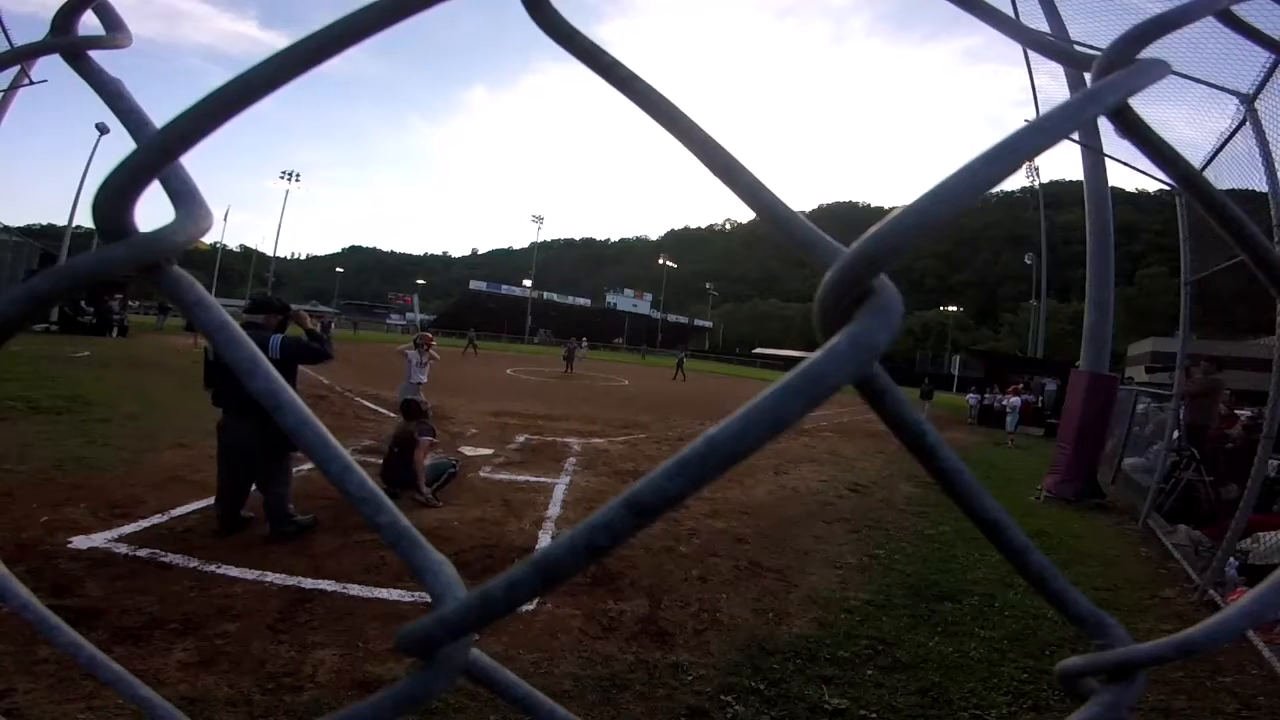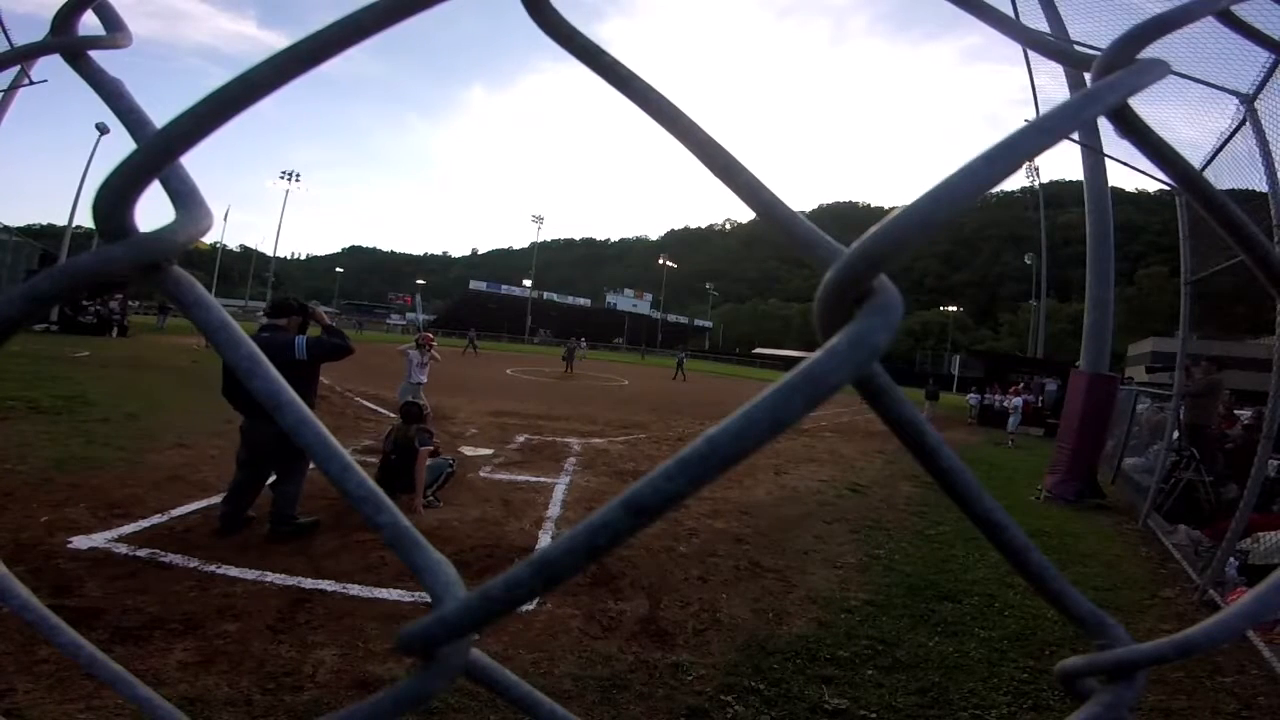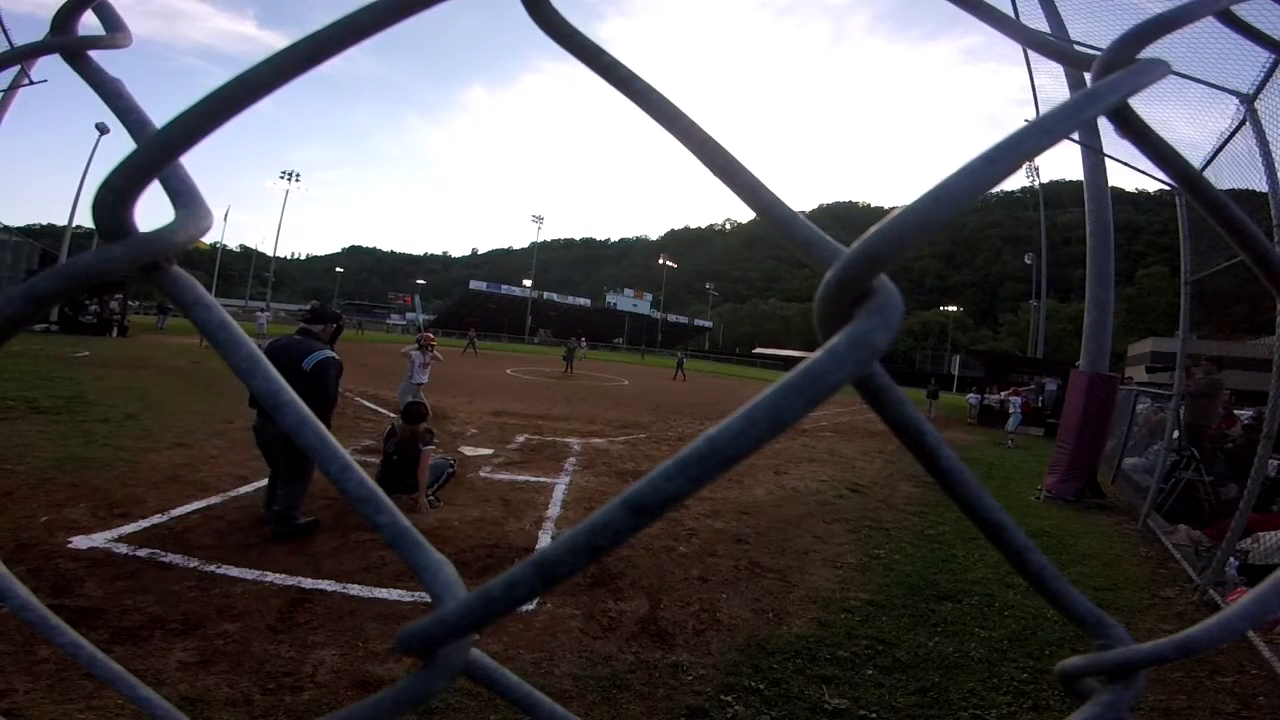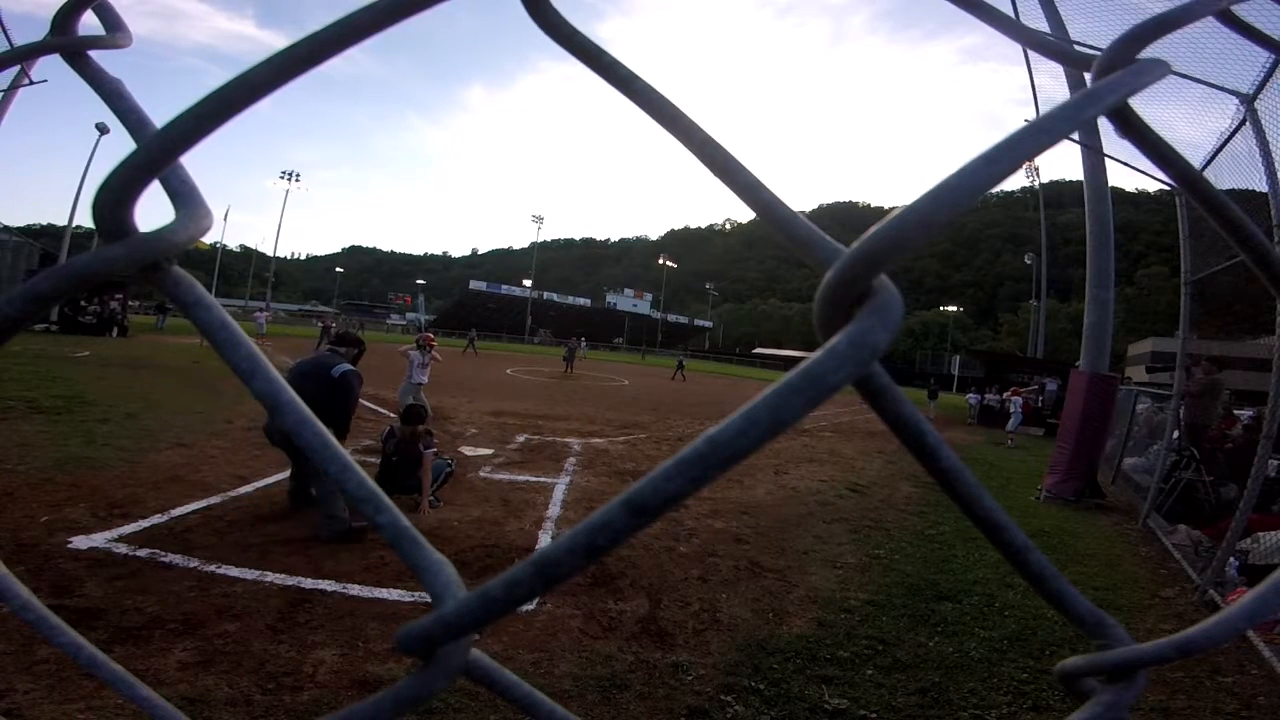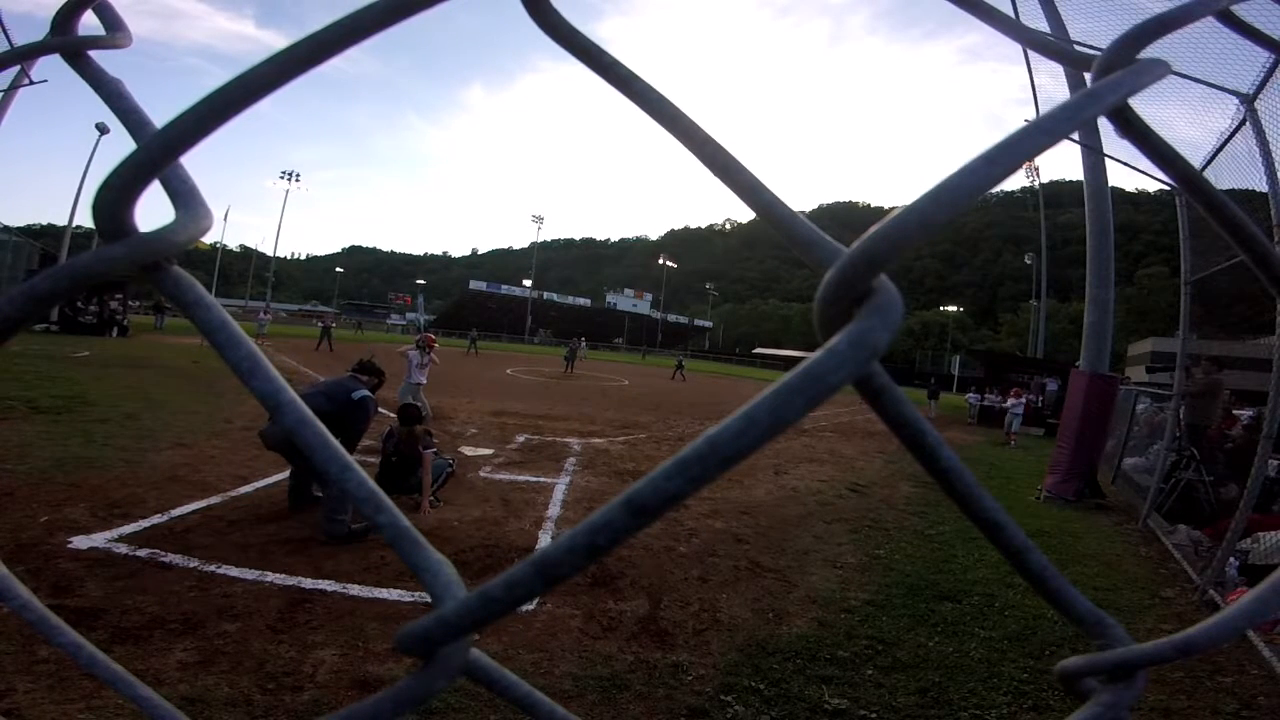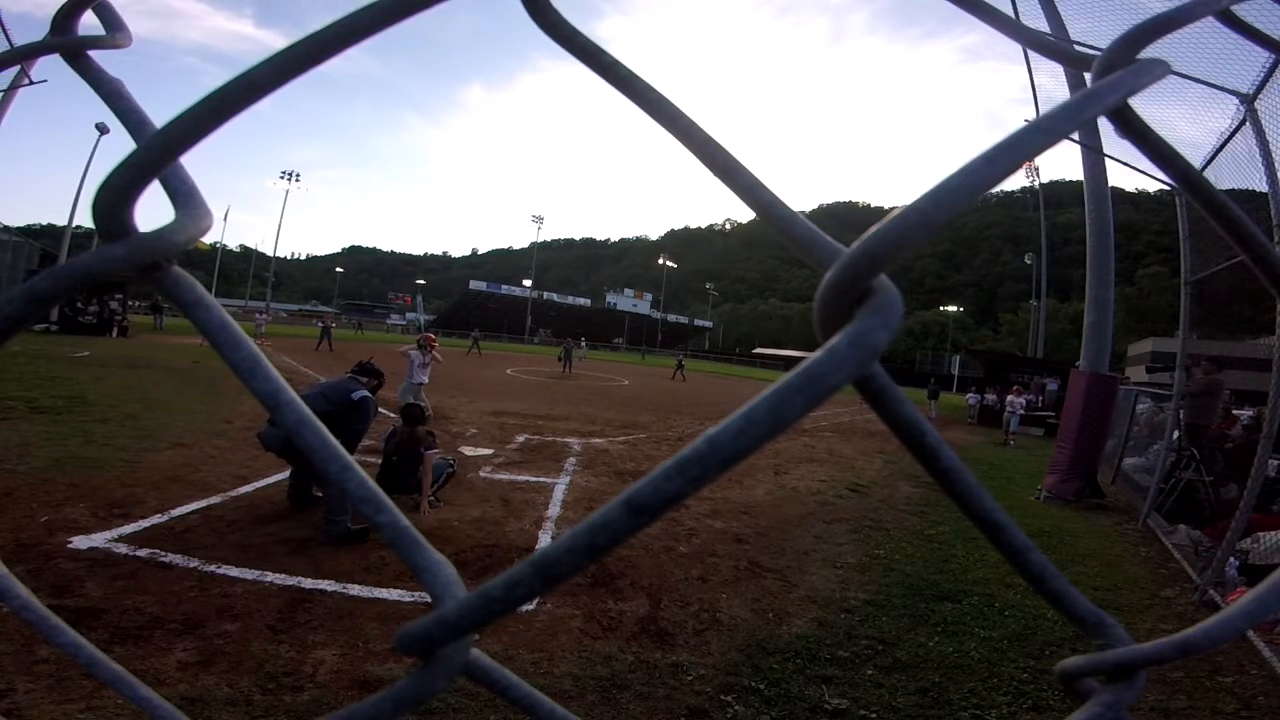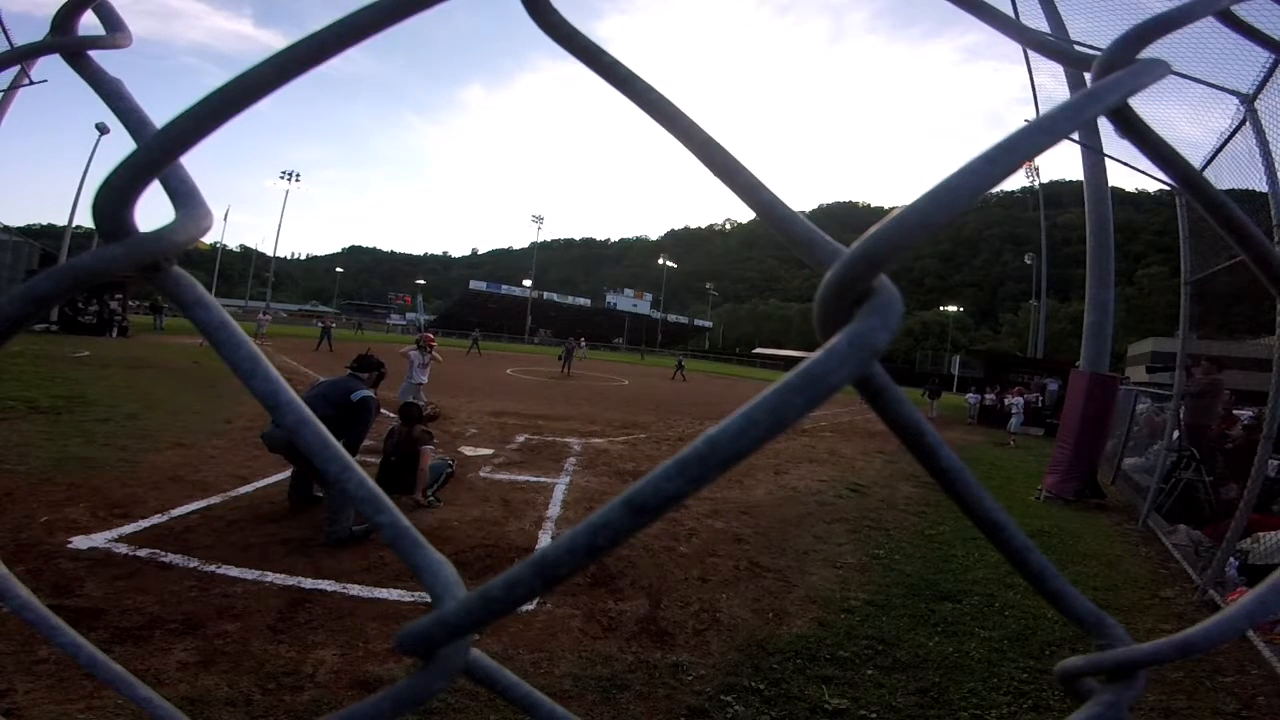
dt=0.7s
person 1, frame 1
right shoulder: (279, 344)
left elbow: (210, 382)
right elbow: (323, 353)
right wrist: (308, 327)
left hip: (232, 422)
right hip: (268, 426)
left knee: (232, 475)
right knee: (275, 478)
left ankle: (228, 518)
right ankle: (283, 523)
person 1, frame 2
right shoulder: (301, 345)
left elbow: (229, 389)
right elbow: (344, 347)
right wrist: (327, 324)
left hip: (253, 425)
left knee: (247, 474)
right knee: (290, 476)
left ankle: (230, 518)
right ankle: (283, 523)
person 1, frame 3
left shoulder: (273, 345)
right shoulder: (324, 358)
right elbow: (325, 401)
left hip: (265, 423)
left knee: (278, 470)
right knee: (296, 476)
left ankle: (273, 509)
right ankle: (285, 522)
person 1, frame 4
left shoulder: (304, 363)
right shoulder: (347, 373)
right elbow: (345, 411)
right wrist: (339, 436)
left hip: (276, 423)
left knee: (303, 459)
right knee: (327, 474)
left ankle: (300, 496)
right ankle: (337, 525)
person 1, frame 5
left shoulder: (328, 383)
right shoulder: (364, 399)
right elbow: (351, 437)
left hip: (274, 429)
left knee: (306, 459)
left ankle: (300, 497)
right ankle: (338, 529)
person 1, frame 6
left shoulder: (328, 384)
right shoulder: (365, 400)
right elbow: (351, 440)
left hip: (272, 430)
left knee: (308, 458)
left ankle: (300, 497)
right ankle: (337, 530)
person 1, frame 7
left shoulder: (328, 383)
right shoulder: (366, 398)
right elbow: (353, 440)
left hip: (275, 432)
left knee: (309, 459)
left ankle: (300, 497)
right ankle: (338, 532)
